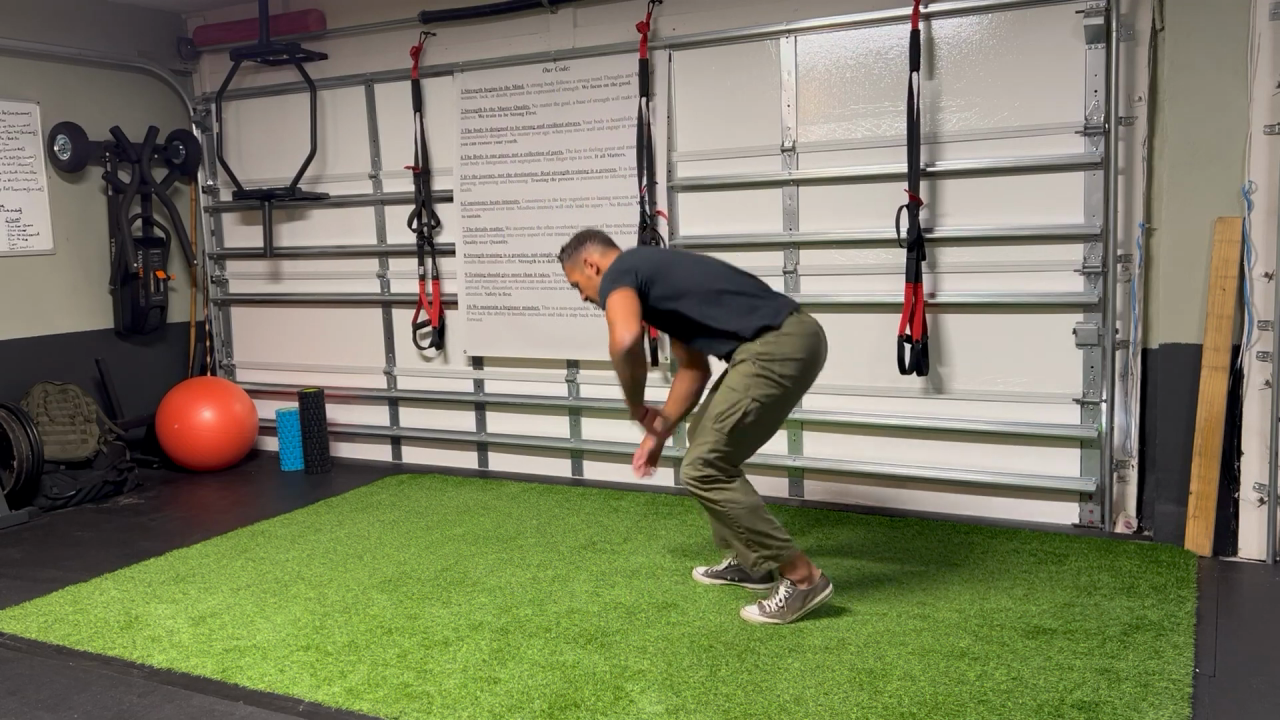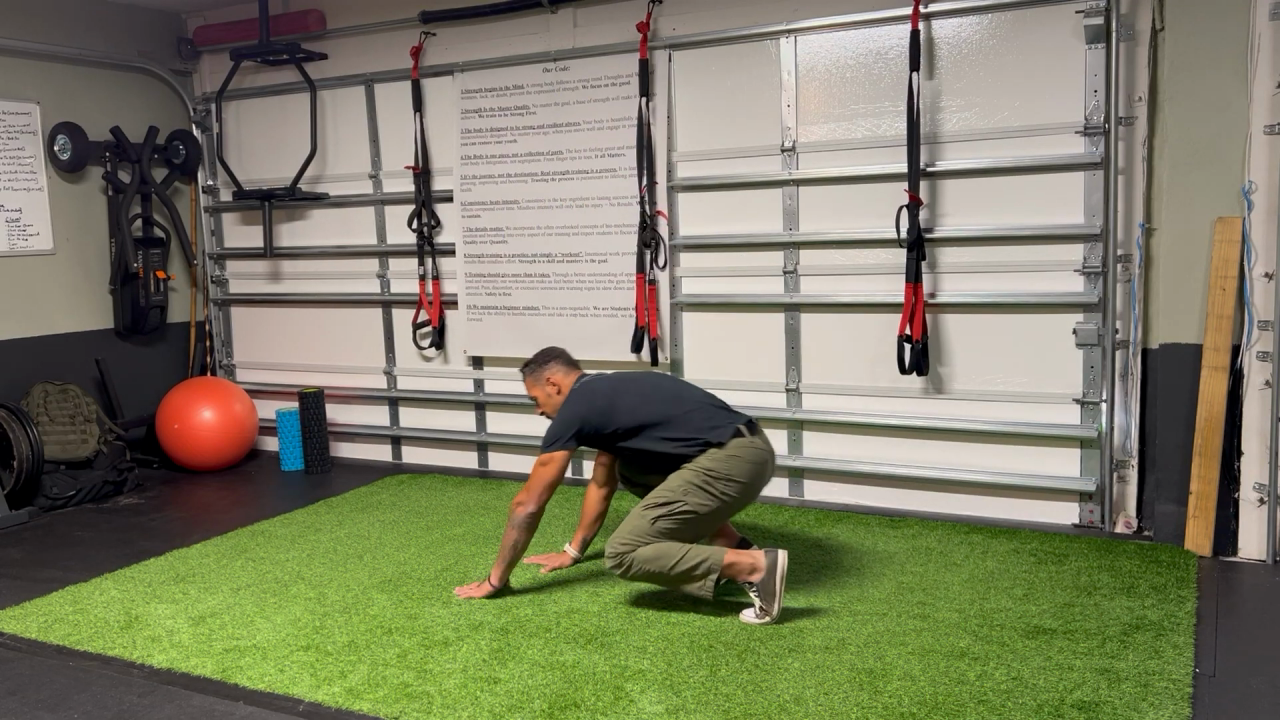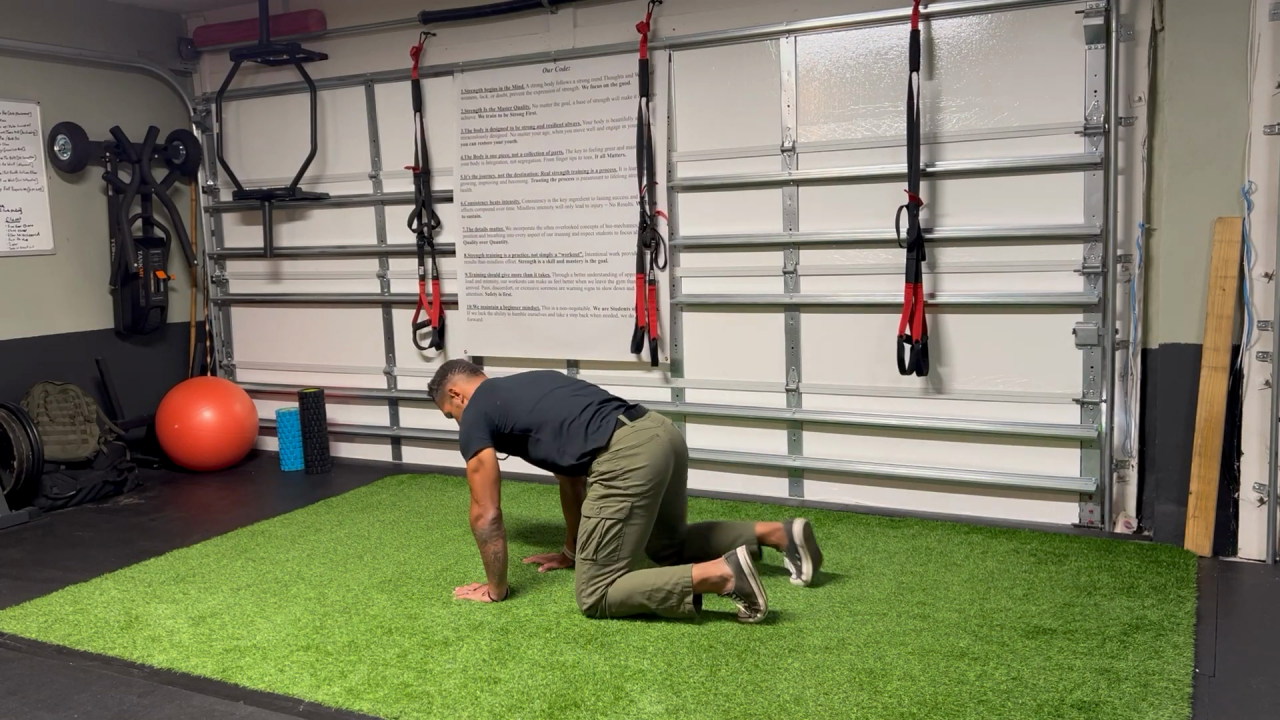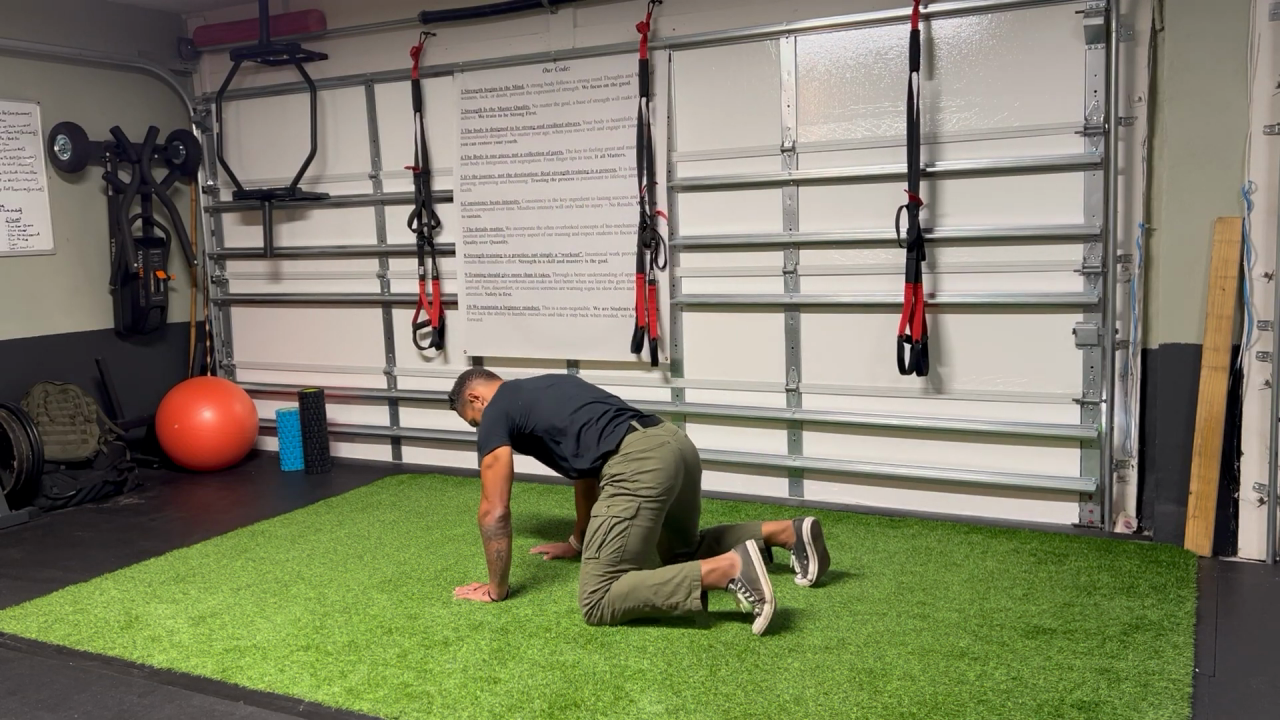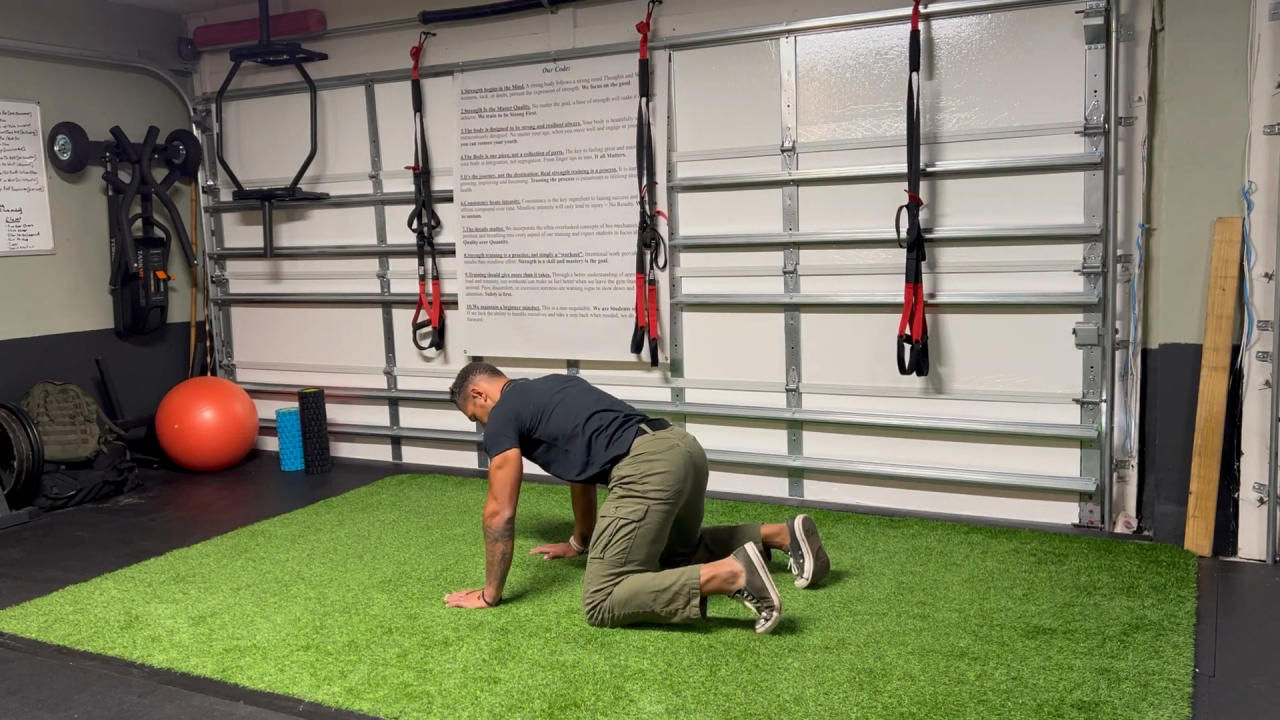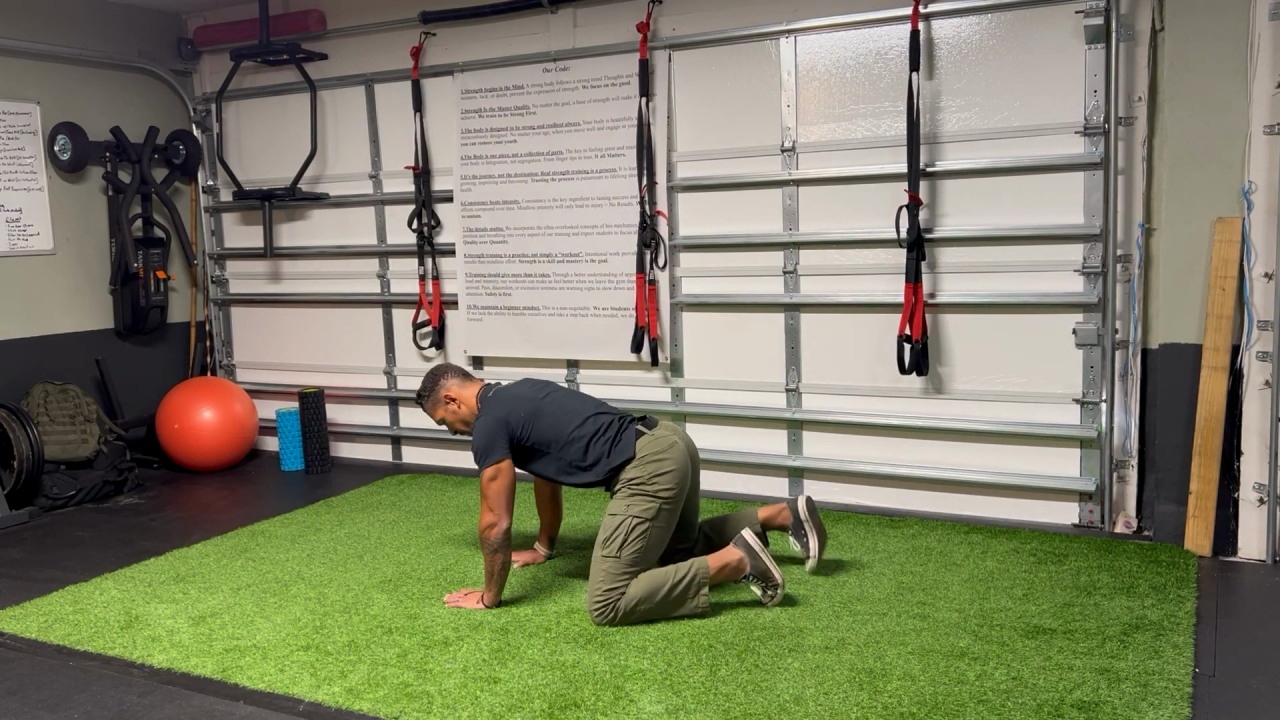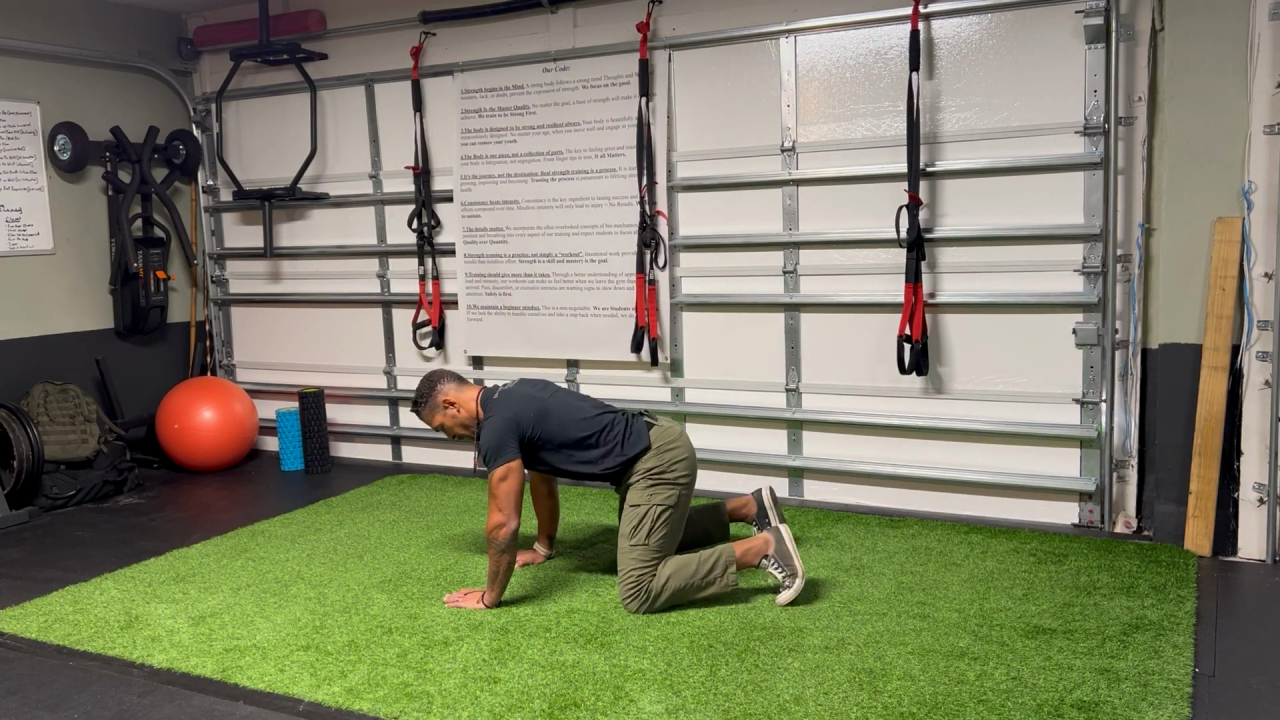
dt=0.7s
person 1, frame 1
left shoulder: (620, 273)
right shoulder: (654, 269)
left elbow: (625, 342)
right elbow: (692, 367)
left wrist: (639, 410)
right wrist: (660, 431)
left hip: (777, 348)
right hip: (795, 338)
left knee: (703, 471)
right knee: (713, 448)
left ankle: (801, 577)
right ankle: (750, 562)
person 1, frame 2
left shoulder: (577, 410)
right shoulder: (604, 394)
left elbow: (530, 504)
right elbow: (602, 484)
left wrist: (497, 579)
right wrist: (573, 551)
left hip: (732, 459)
right hip: (747, 448)
left knee: (624, 556)
right knee: (630, 468)
left ankle: (752, 565)
right ankle: (730, 543)
person 1, frame 3
left shoulder: (475, 415)
right shoulder: (530, 385)
left elbow: (486, 514)
right elbow: (571, 476)
left wrist: (496, 588)
right wrist: (572, 552)
left hip: (629, 457)
right hip: (662, 433)
left knee: (596, 598)
right knee: (668, 548)
left ankle: (720, 575)
right ankle: (780, 534)
person 1, frame 4
left shoulder: (495, 413)
right shoulder: (545, 388)
left elbow: (494, 510)
left wrist: (497, 587)
right wrist: (577, 542)
left hip: (638, 465)
right hip: (674, 443)
left knee: (598, 602)
right knee: (682, 550)
left ankle: (728, 567)
right ankle: (789, 532)
person 1, frame 5
left shoulder: (503, 416)
right shoulder: (550, 388)
left elbow: (500, 513)
right elbow: (583, 467)
left wrist: (490, 594)
right wrist: (578, 542)
left hip: (648, 470)
right hip: (682, 447)
left knee: (602, 604)
right knee: (680, 551)
left ankle: (729, 573)
right ankle: (783, 534)
person 1, frame 6
left shoulder: (489, 425)
right shoulder: (518, 396)
left elbow: (495, 523)
right elbow: (547, 476)
left wrist: (490, 596)
right wrist: (542, 548)
left hip: (649, 470)
right hip: (671, 443)
left knee: (607, 606)
right knee: (680, 548)
left ankle: (737, 560)
right ankle: (787, 514)
person 1, frame 7
left shoulder: (498, 426)
right shoulder: (512, 400)
left elbow: (503, 523)
right elbow: (542, 478)
left wrist: (490, 596)
right wrist: (543, 547)
left hip: (658, 460)
right hip: (659, 442)
left knee: (639, 592)
right knee: (655, 535)
left ankle: (764, 546)
right ankle: (748, 507)
